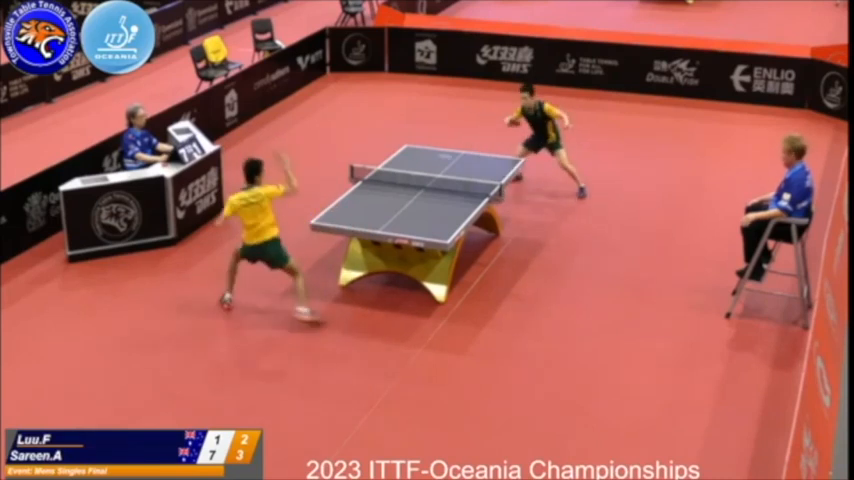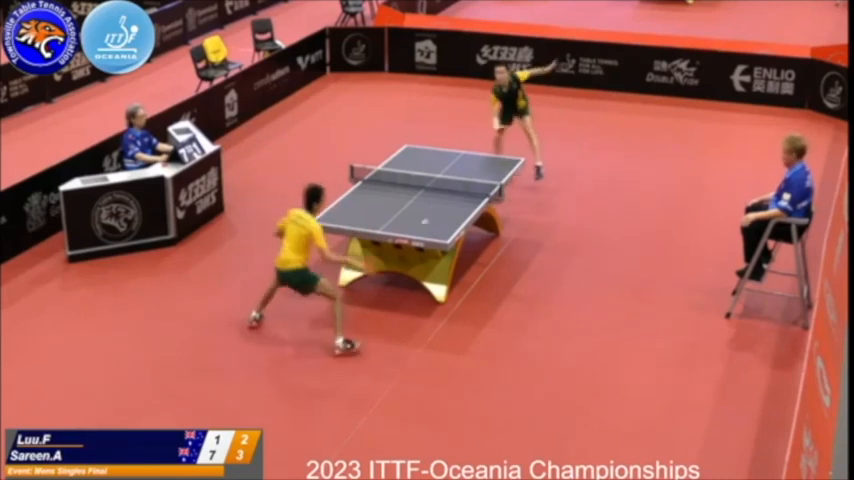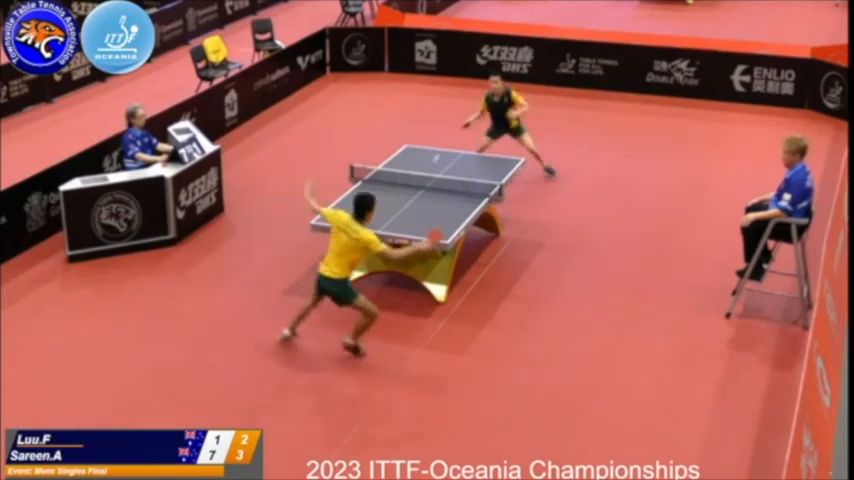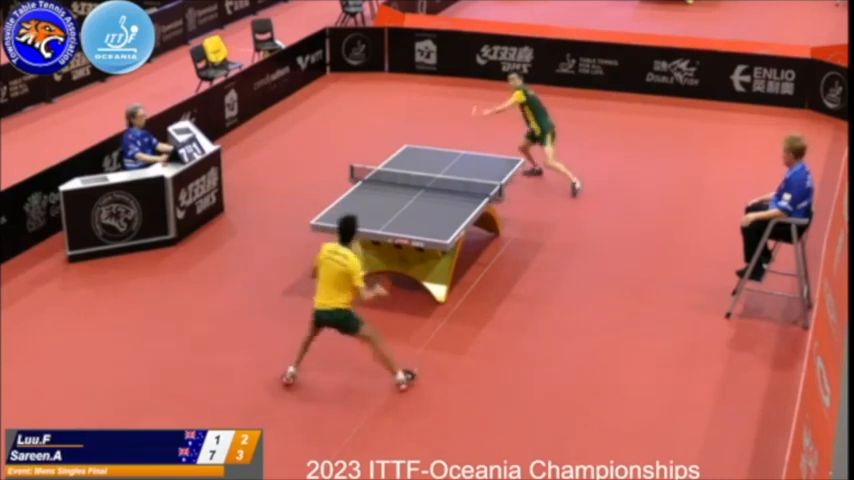
dt=0.4s
person 1, frame 1
left shoulder: (234, 200)
right shoulder: (267, 192)
left elbow: (219, 222)
right elbow: (293, 188)
right wrist: (286, 165)
left hip: (251, 246)
right hip: (271, 244)
left knee: (235, 256)
right knee: (298, 274)
left ankle: (228, 296)
right ankle: (302, 309)
person 1, frame 2
left shoulder: (292, 213)
right shoulder: (314, 227)
left elbow: (278, 233)
right elbow: (328, 256)
right wrist: (352, 262)
left hip: (281, 267)
right hip: (297, 272)
left knee: (275, 284)
right knee: (337, 296)
left ankle: (256, 315)
right ankle: (340, 342)
person 1, frame 3
left shoulder: (340, 217)
right shoulder: (366, 237)
left elbow: (315, 208)
right elbow: (393, 255)
left wrist: (307, 193)
right wrist: (419, 247)
left hip: (322, 276)
right hip: (338, 281)
left knee: (313, 303)
right knee: (372, 314)
left ankle: (288, 332)
right ankle: (351, 342)
person 1, frame 4
left shoulder: (325, 249)
right shoulder: (352, 262)
left elbow: (313, 274)
right elbow: (365, 296)
right wrist: (378, 291)
left hip: (319, 310)
right hip: (339, 312)
left knee: (311, 334)
right knee: (374, 340)
left ankle: (292, 372)
right ankle: (400, 376)
person 2, frame 1
left shoulder: (797, 178)
right shoulder: (799, 170)
left elbow: (783, 211)
right elbow: (781, 194)
left wrist: (755, 216)
right wrist: (760, 199)
right hip: (791, 214)
left knee: (750, 226)
right knee: (751, 209)
left ankle: (757, 267)
right ankle: (764, 256)
person 2, frame 2
left shoulder: (797, 178)
right shoulder: (799, 170)
left elbow: (784, 211)
right elbow: (781, 194)
left wrist: (755, 216)
right wrist: (760, 199)
right hip: (791, 214)
left knee: (750, 227)
right knee: (751, 209)
left ankle: (756, 267)
right ankle: (764, 257)
person 2, frame 3
left shoulder: (798, 178)
right shoulder: (798, 170)
left elbow: (784, 211)
right elbow: (781, 194)
left wrist: (755, 216)
right wrist: (760, 199)
right hip: (791, 213)
left knee: (750, 226)
right knee: (751, 209)
left ankle: (756, 267)
right ankle: (764, 256)
person 2, frame 4
left shoulder: (797, 178)
right shoulder: (799, 170)
left elbow: (784, 211)
right elbow: (781, 193)
left wrist: (755, 216)
right wrist: (760, 199)
right hip: (791, 213)
left knee: (749, 226)
right knee: (751, 209)
left ankle: (756, 267)
right ankle: (764, 256)
person 3, frame 1
left shoulder: (545, 107)
right shoulder: (523, 109)
left elbow: (562, 115)
right elbow: (509, 119)
left wrist: (566, 123)
right wrist: (509, 121)
left hip: (552, 138)
right hip: (538, 137)
left knee: (563, 164)
right knee: (518, 156)
left ankle: (582, 186)
right ankle: (517, 174)
person 3, frame 2
left shoulder: (516, 77)
right shoulder: (496, 91)
left elbow: (531, 72)
right elbow: (496, 113)
left wrist: (548, 68)
right wrist: (496, 125)
left hip: (521, 106)
right hip: (506, 110)
left knee: (529, 132)
right knee: (498, 136)
left ankle: (538, 164)
person 3, frame 3
left shoulder: (511, 94)
right shoulder: (487, 97)
left elbow: (525, 106)
right elbow: (482, 112)
left wrist: (517, 113)
right wrist: (472, 119)
left hip: (513, 124)
right hip: (498, 125)
left knee: (531, 148)
right knee: (482, 149)
left ankle: (544, 166)
person 3, frame 4
left shoulder: (520, 93)
right shoulder: (525, 92)
left elbow: (503, 108)
left wrist: (489, 112)
right wrist: (532, 125)
left hip: (545, 129)
right hip: (537, 129)
left knee: (549, 163)
right knee: (522, 147)
left ankle: (575, 182)
right ankle: (536, 168)
